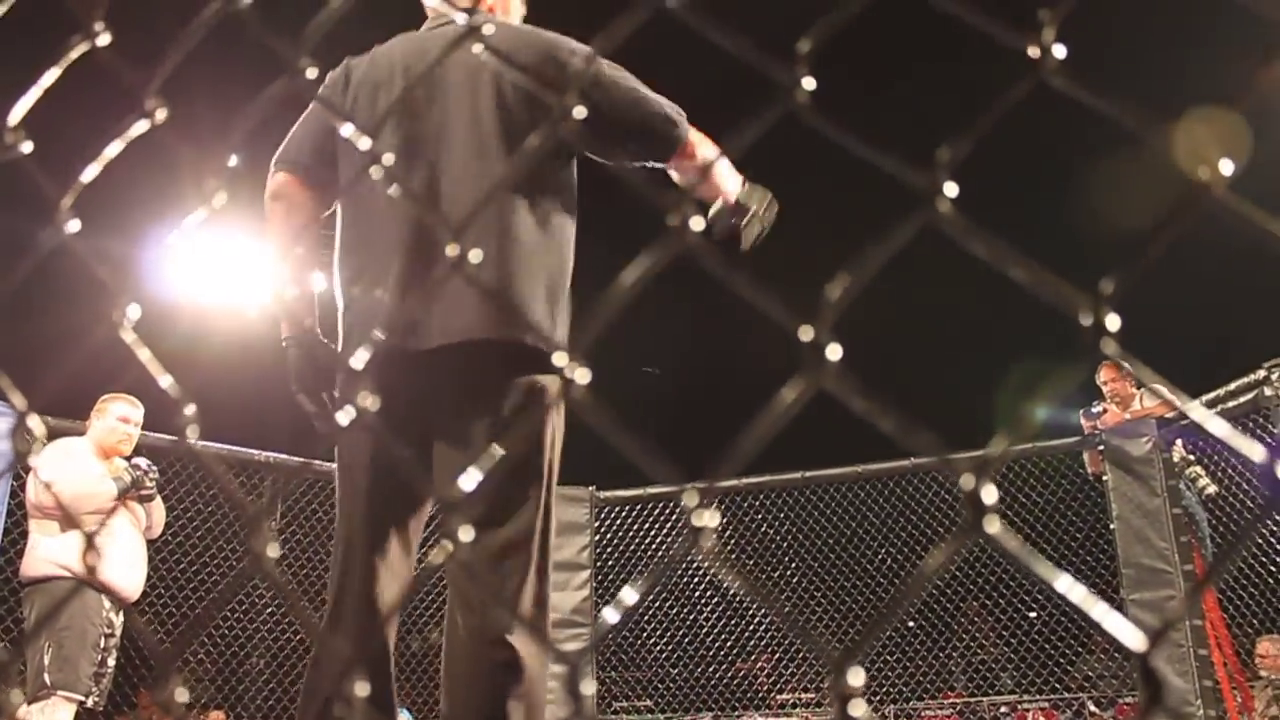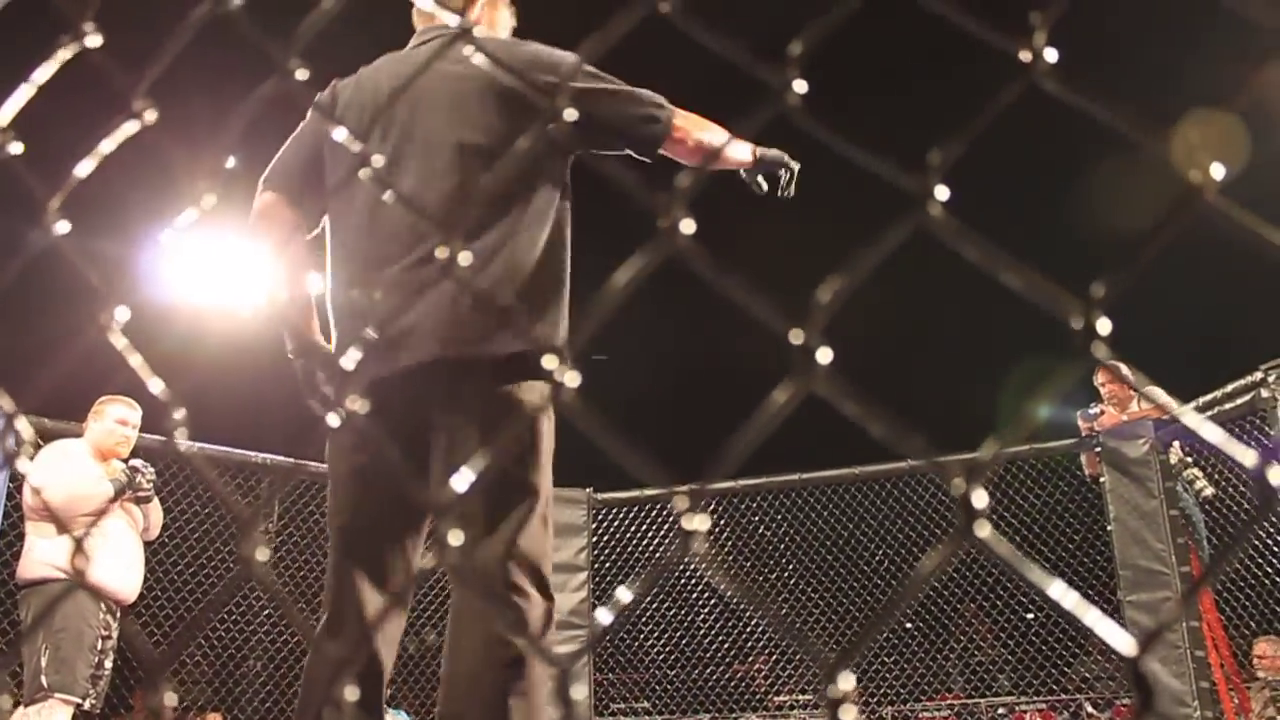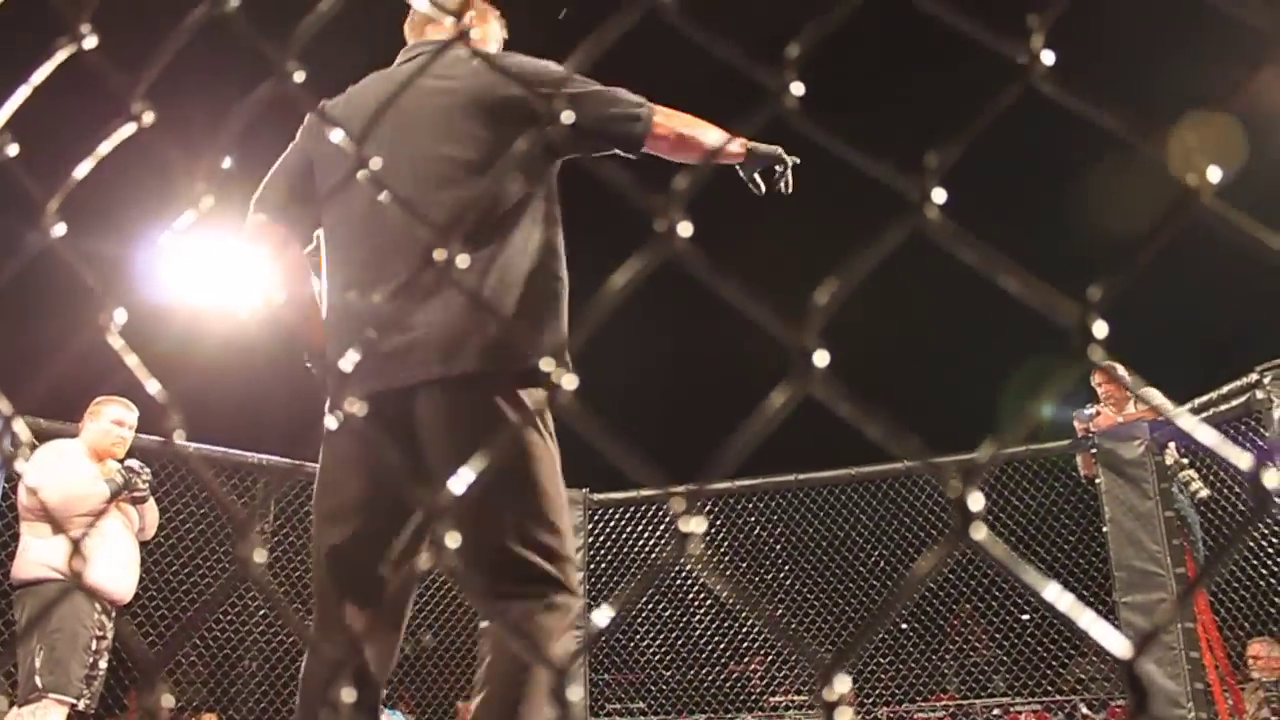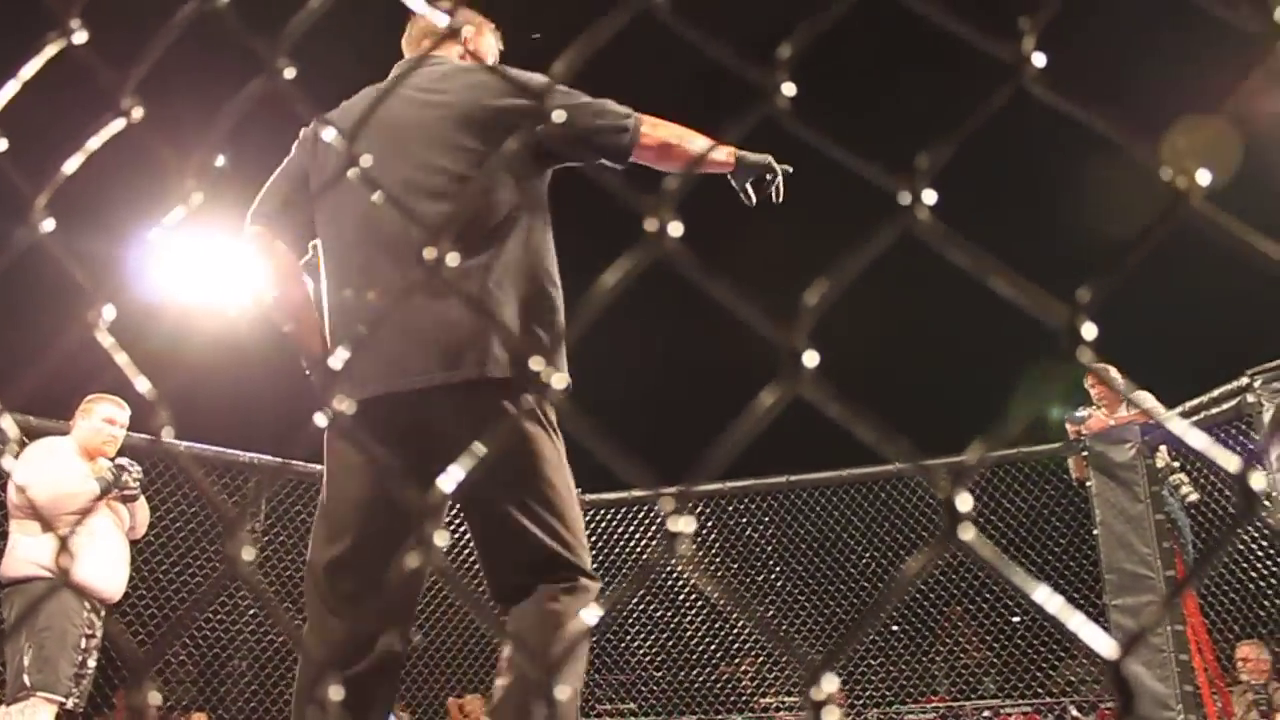
dt=0.1s
person 1, frame 1
left shoulder: (359, 72)
left elbow: (288, 189)
right elbow: (682, 145)
left wrist: (297, 325)
right wrist: (737, 192)
left hip: (380, 347)
right hip: (503, 338)
left knee: (363, 582)
right knee: (498, 580)
person 1, frame 2
left shoulder: (345, 97)
right shoulder: (525, 68)
left elbow: (271, 213)
right elbow: (673, 129)
left wrist: (308, 339)
right wrist: (751, 156)
left hip: (369, 365)
right hip: (488, 351)
left knee: (361, 593)
right knee: (502, 587)
person 1, frame 3
left shoulder: (339, 112)
right shoulder: (513, 81)
left elbow: (267, 229)
right elbow: (659, 128)
left wrist: (324, 343)
right wrist: (745, 148)
left hip: (365, 376)
right hip: (483, 364)
left knee: (352, 602)
right knee: (534, 588)
person 1, frame 4
left shoulder: (332, 128)
right shoulder: (503, 94)
left elbow: (266, 237)
right elbow: (649, 139)
left wrist: (324, 349)
right wrist: (738, 160)
left hip: (367, 385)
right hip: (484, 371)
left knee: (351, 609)
right knee: (556, 584)
person 2, frame 1
left shoulder: (121, 471)
right shoulder: (67, 451)
left elbow: (152, 527)
right elbow: (50, 494)
left wrist: (148, 493)
right wrist: (120, 486)
left hip: (109, 599)
right hip: (66, 586)
person 2, frame 2
left shoulder: (118, 473)
right shoulder: (64, 453)
left elbow: (150, 530)
right elbow: (47, 496)
left wrist: (145, 495)
right wrist: (117, 487)
left hip: (105, 601)
right hip: (63, 589)
person 2, frame 3
left shoulder: (114, 473)
right shoulder: (59, 453)
left elbow: (146, 530)
right elbow: (43, 496)
left wrist: (141, 496)
right wrist: (113, 488)
left hip: (100, 601)
right hip: (58, 589)
person 2, frame 4
left shoulder: (103, 471)
right shoulder: (49, 450)
left elbow: (135, 528)
right elbow: (32, 493)
left wrist: (131, 494)
right wrist: (103, 485)
left hip: (90, 599)
right hip: (48, 587)
